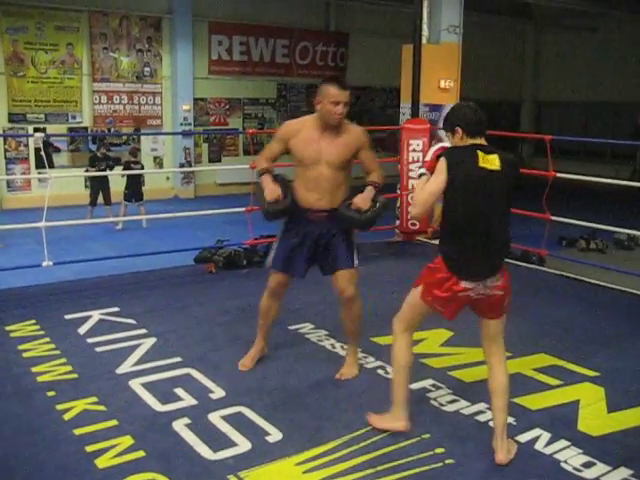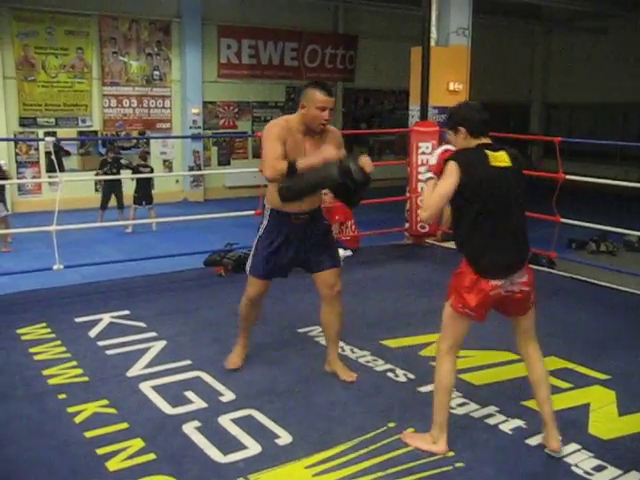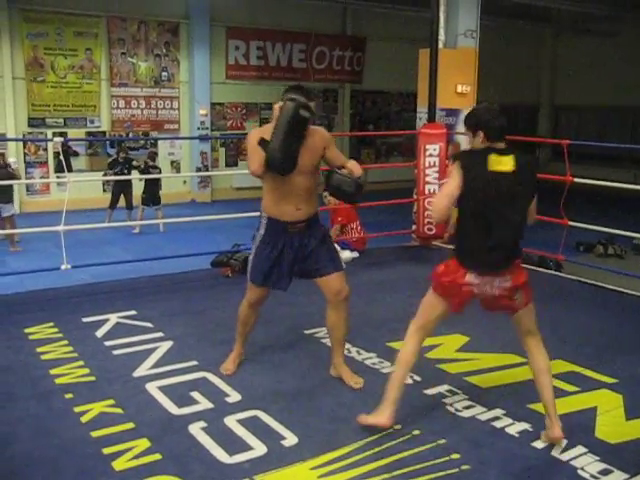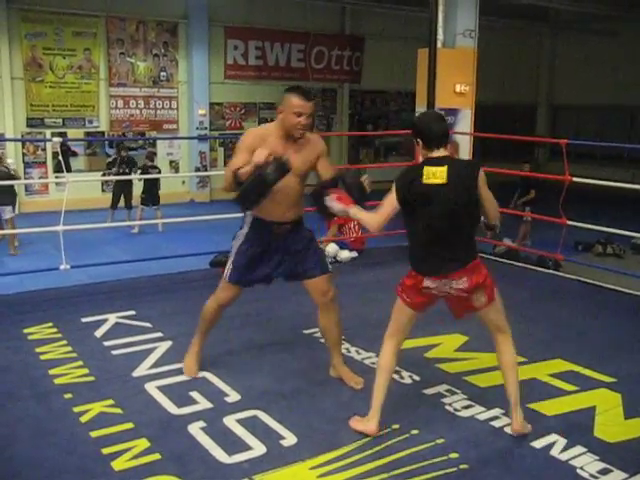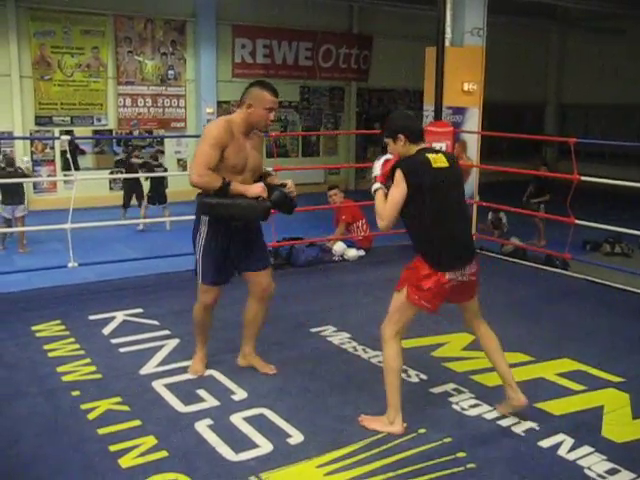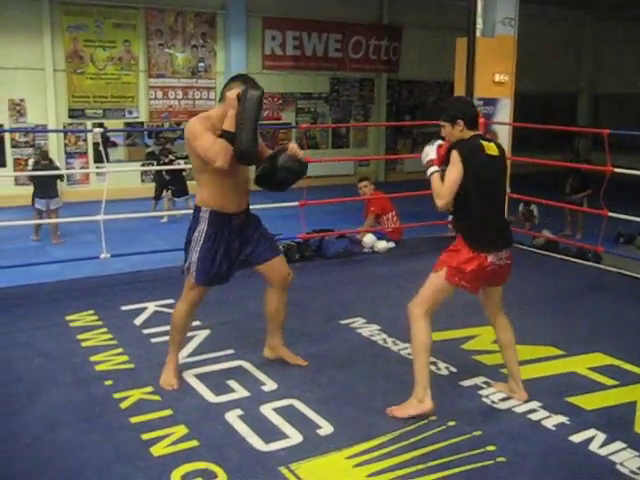
dt=0.5s
person 1, frame 1
left shoulder: (451, 159)
right shoulder: (509, 165)
left elbow: (416, 209)
left wrist: (427, 173)
left hip: (453, 269)
right hip: (493, 272)
left knee: (401, 328)
right knee: (495, 353)
left ankle: (399, 414)
right ankle: (500, 442)
person 1, frame 2
left shoulder: (461, 162)
right shoulder: (513, 161)
left elbow: (427, 214)
left wrist: (434, 174)
left hip: (478, 272)
right hip: (517, 270)
left knee: (446, 350)
right knee: (528, 346)
left ankle: (438, 437)
right ankle: (550, 432)
person 1, frame 3
left shoulder: (466, 161)
right shoulder: (526, 166)
left elbow: (437, 213)
left wrist: (447, 177)
left hip: (465, 270)
right hip: (506, 272)
left knee: (416, 332)
right knee: (531, 339)
left ankle: (385, 411)
right ankle: (553, 423)
person 1, frame 4
left shoulder: (407, 178)
right shoulder: (471, 171)
left elbow: (375, 224)
right elbow: (494, 218)
left wrist: (345, 207)
left hip: (424, 275)
right hip: (466, 271)
left knee: (392, 339)
right knee: (501, 333)
left ankle: (371, 418)
right ankle: (516, 416)
person 1, frame 5
left shoulder: (406, 167)
right shoulder: (450, 162)
left elbow: (385, 221)
left wrist: (380, 181)
left hip: (432, 266)
right hip: (465, 262)
left knee: (390, 334)
right knee: (477, 323)
left ankle: (393, 418)
right ankle: (513, 392)
person 1, frame 6
left shoulder: (461, 149)
right shoulder: (497, 151)
left elbow: (443, 201)
left wrist: (432, 165)
left hip: (471, 249)
right hip: (500, 248)
left knee: (418, 309)
right knee: (496, 313)
left ankle: (421, 397)
right ankle: (516, 385)
person 2, frame 1
left shoulder: (356, 135)
right shoulder: (292, 129)
left elbow: (375, 172)
right elbow: (261, 160)
left wrist: (368, 193)
right wrist: (267, 181)
left hip: (335, 221)
right hip: (299, 220)
left knee: (348, 292)
right knee: (275, 286)
left ankle: (352, 353)
right ankle: (259, 346)
person 2, frame 2
left shoulder: (332, 136)
right shoulder: (278, 129)
left elbow: (340, 172)
right elbow: (271, 173)
left wrist: (360, 165)
right wrist: (313, 160)
left hip: (314, 221)
right hip: (278, 221)
left knee: (332, 290)
right knee: (254, 292)
left ankle: (333, 358)
right ankle: (241, 344)
person 2, frame 3
left shoulder: (320, 136)
right shoulder: (260, 135)
left elbow: (340, 165)
right elbow: (258, 170)
left wrist: (352, 168)
right wrist: (275, 126)
left hip: (311, 228)
right hip: (275, 229)
left knee: (339, 294)
right knee: (254, 296)
left ankle: (338, 363)
right ankle: (238, 350)
person 2, frame 4
left shoulder: (314, 144)
right shoulder: (255, 137)
left elbow: (331, 182)
right elbow: (228, 184)
right wrist: (252, 166)
left hip: (296, 230)
right hip: (259, 228)
left knee: (326, 296)
right knee: (225, 294)
left ankle: (337, 364)
right ankle: (196, 347)
person 2, frame 5
left shoulder: (257, 138)
right shoulder: (218, 130)
right elbow: (197, 176)
left wrist: (280, 184)
right wrist: (243, 188)
left hip: (245, 222)
right hip: (214, 222)
left knee: (263, 289)
right knee: (208, 297)
left ankle: (247, 353)
right ankle: (200, 349)
person 2, frame 6
left shoulder: (245, 125)
right shoulder: (199, 125)
left elbow: (265, 159)
right elbow: (221, 160)
left wrist: (287, 152)
right wrist: (232, 114)
left hip: (244, 218)
right hip: (211, 221)
left knee: (282, 276)
right knee: (192, 295)
left ankle: (274, 344)
right ankle: (171, 361)
